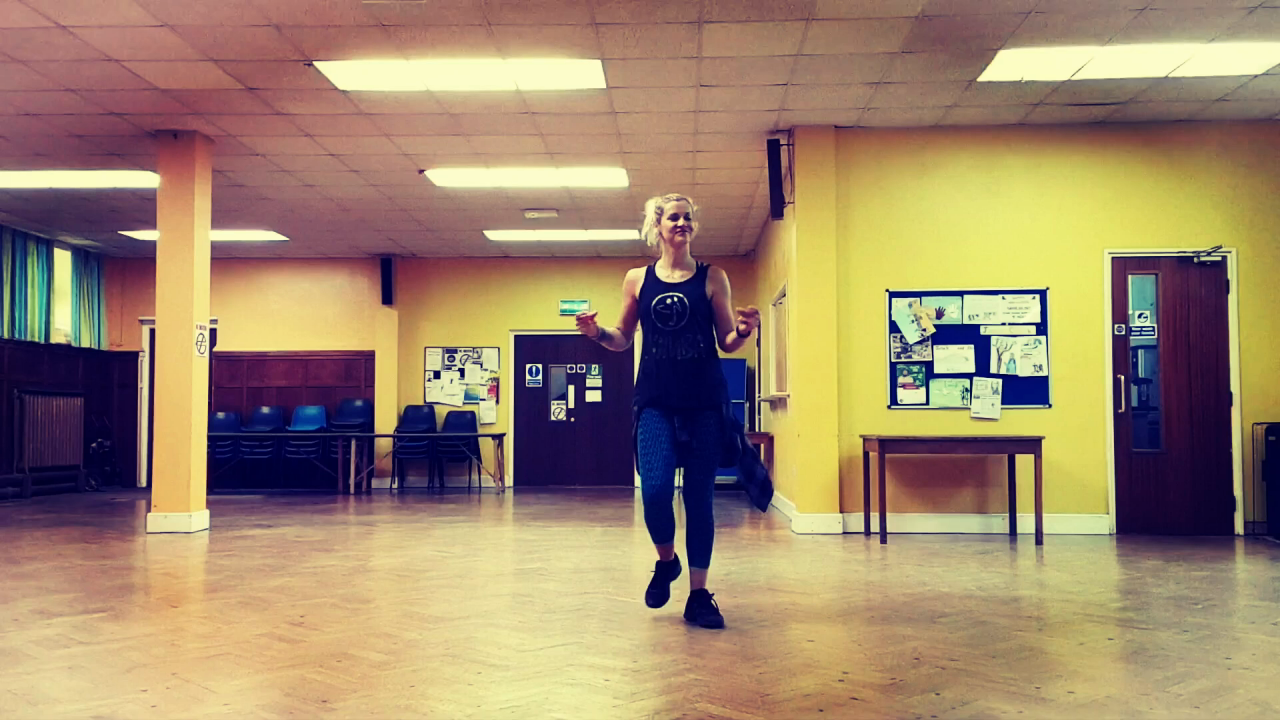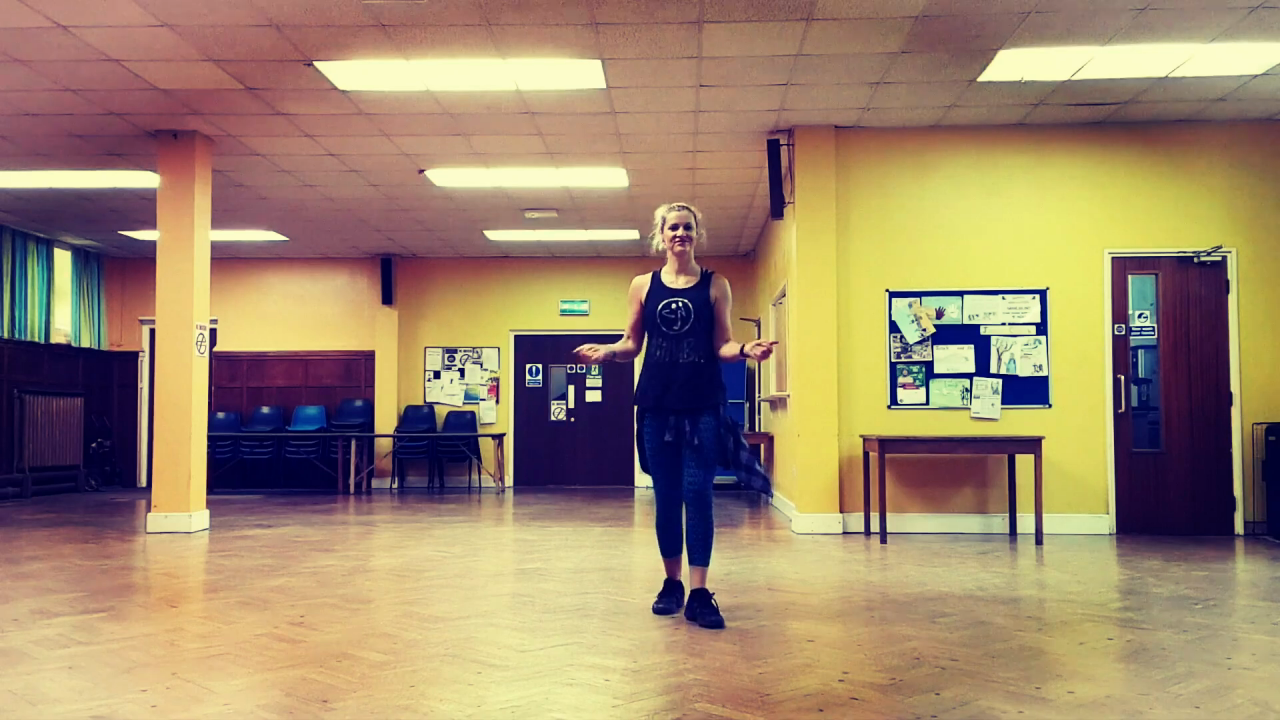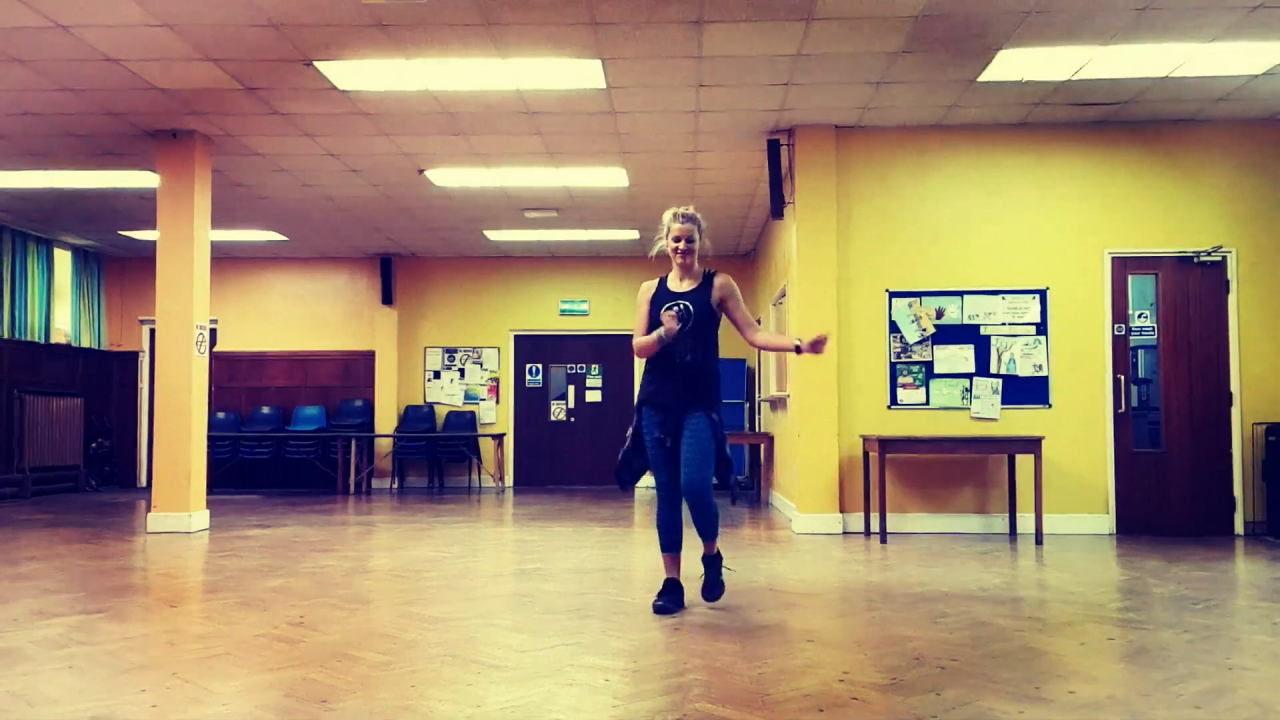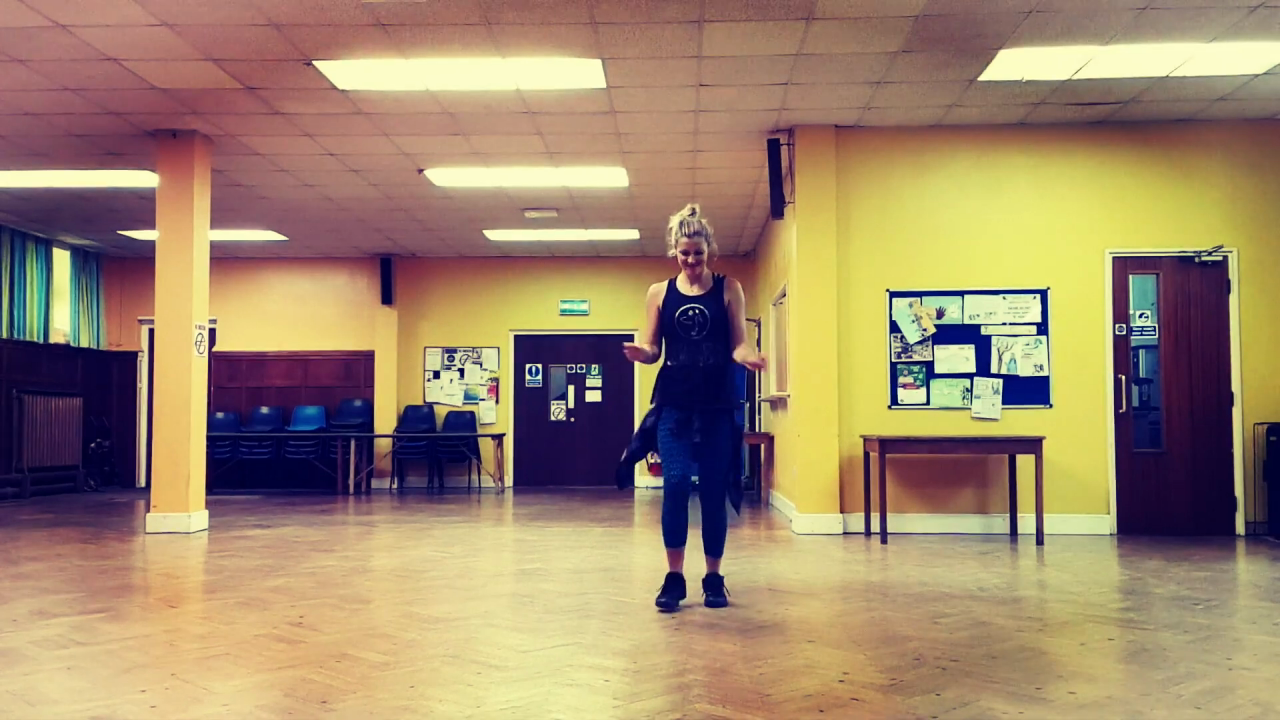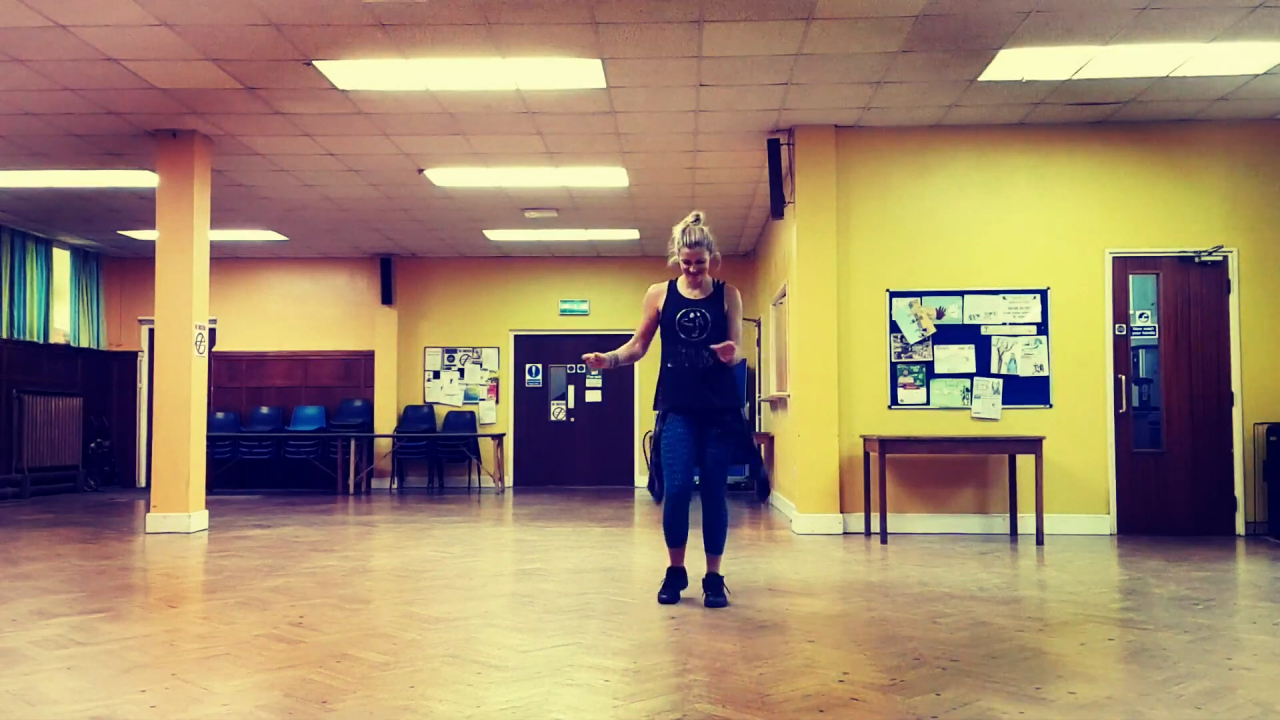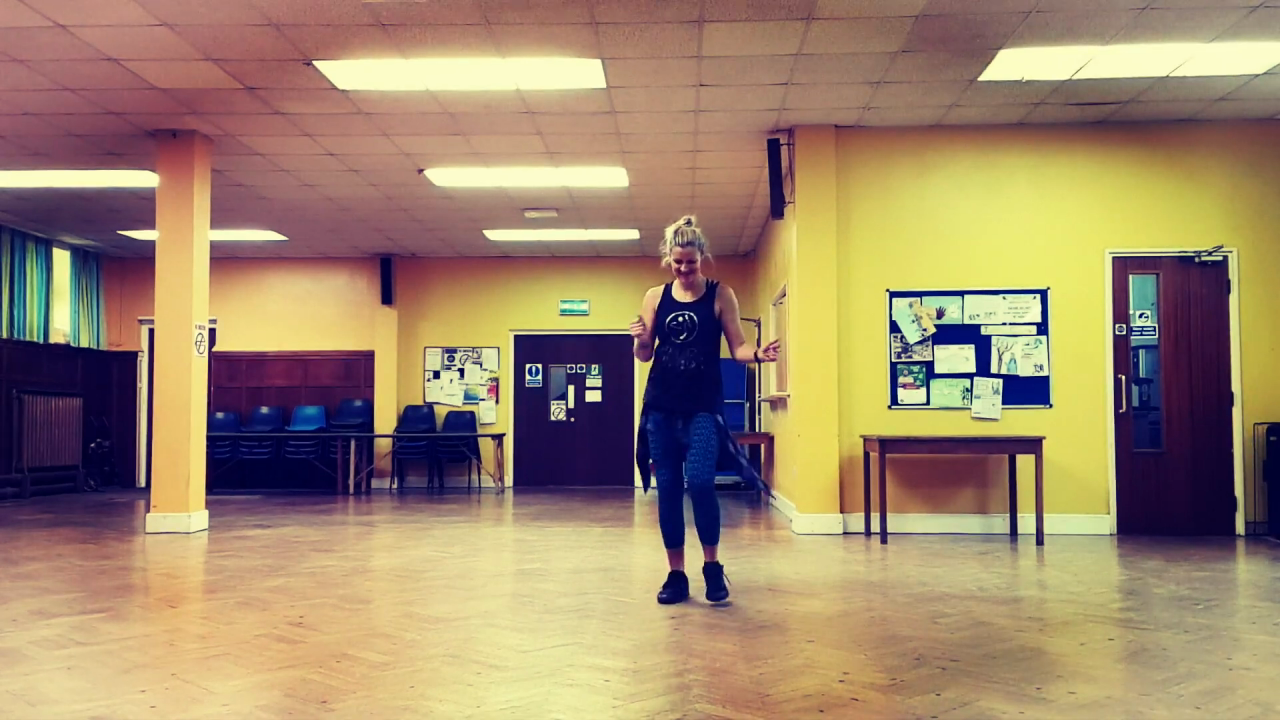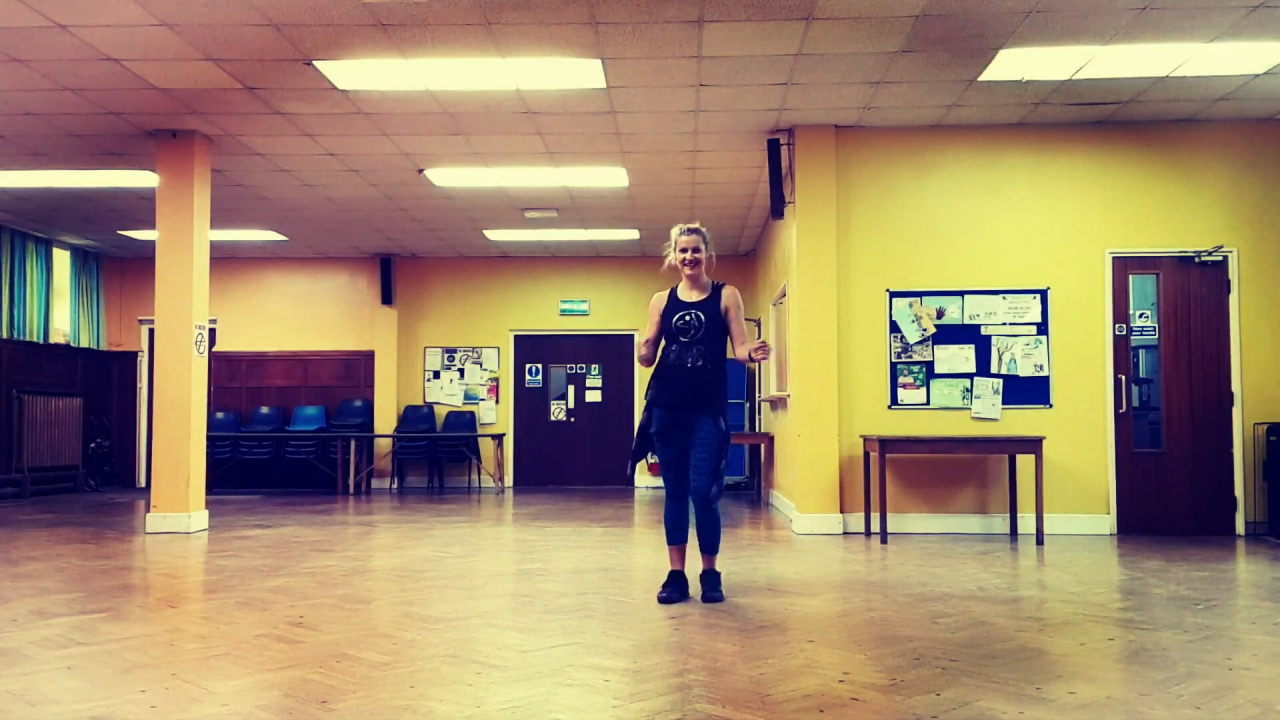
dt=0.3s
person 1, frame 1
left shoulder: (713, 278)
right shoulder: (637, 279)
left elbow: (727, 342)
right elbow: (623, 339)
left wrist: (743, 332)
right wrist: (597, 333)
left hip: (704, 401)
right hip: (654, 401)
left knee: (699, 497)
right knee: (655, 491)
left ankle: (699, 595)
right ankle: (666, 561)
person 1, frame 2
left shoulder: (716, 284)
right shoulder: (643, 285)
left elbow: (722, 346)
right elbow: (632, 345)
left wrist: (748, 350)
right wrist: (604, 353)
left hip: (703, 403)
right hip: (656, 402)
left knee: (698, 495)
right knee: (666, 497)
left ankle: (699, 594)
right ankle: (672, 583)
person 1, frame 3
left shoulder: (719, 285)
right shoulder: (650, 290)
left elbow: (753, 334)
right elbow: (638, 345)
left wrist: (798, 345)
right wrist: (662, 333)
left hip: (700, 402)
right hip: (656, 402)
left knee: (695, 485)
right knee: (667, 493)
left ankle: (712, 554)
right ankle: (671, 583)
person 1, frame 4
left shoulder: (729, 289)
right shoulder: (661, 292)
left elbow: (739, 344)
right elbow: (651, 349)
left wrist: (751, 359)
right wrist: (641, 352)
left hip: (718, 402)
right hip: (674, 403)
left knee: (714, 491)
right knee: (676, 484)
left ankle: (714, 578)
right ankle: (674, 577)
person 1, frame 5
left shoulder: (728, 295)
right shoulder: (659, 294)
left elbow: (735, 352)
right elbow: (637, 346)
left wrist: (731, 355)
right wrist: (609, 359)
left hip: (719, 405)
right hip: (676, 405)
left knee: (713, 492)
right knee: (675, 490)
left ankle: (713, 578)
right ankle: (676, 571)
person 1, frame 6
left shoulder: (720, 295)
right shoulder: (655, 297)
left elbow: (737, 346)
right elbow: (645, 354)
left wrist: (759, 354)
right wrist: (639, 340)
left hip: (703, 406)
right hip: (662, 404)
left knee: (701, 484)
right knee: (668, 490)
left ankle: (712, 566)
right ankle: (676, 575)
person 1, frame 7
left shoulder: (727, 295)
right shoulder: (661, 300)
left elbow: (738, 343)
right elbow: (649, 352)
left wrist: (751, 351)
right wrist: (645, 354)
left hip: (708, 404)
right hip: (666, 401)
left knee: (703, 491)
right knee: (674, 489)
left ankle: (710, 572)
right ankle: (676, 574)
